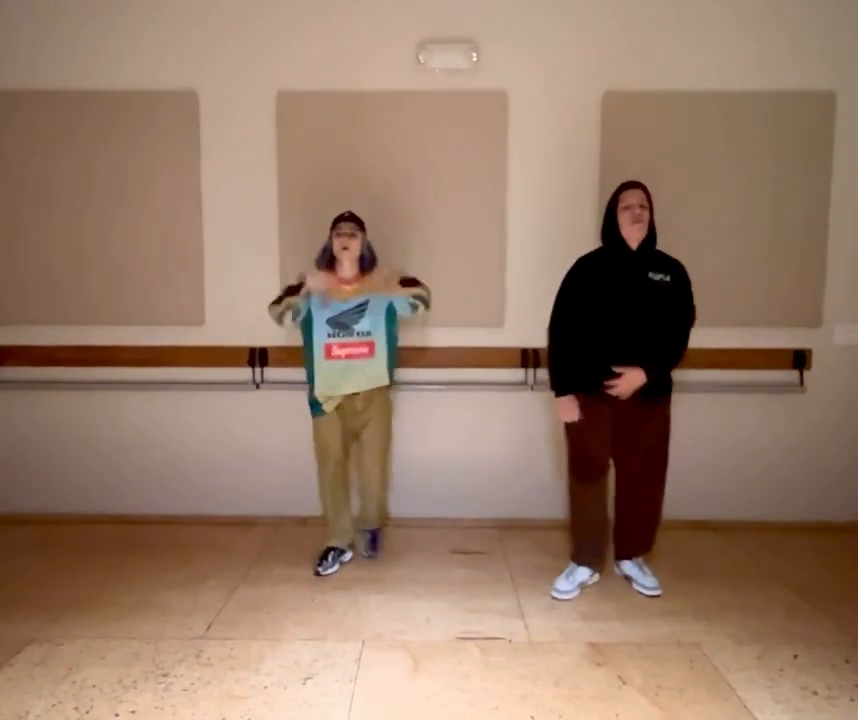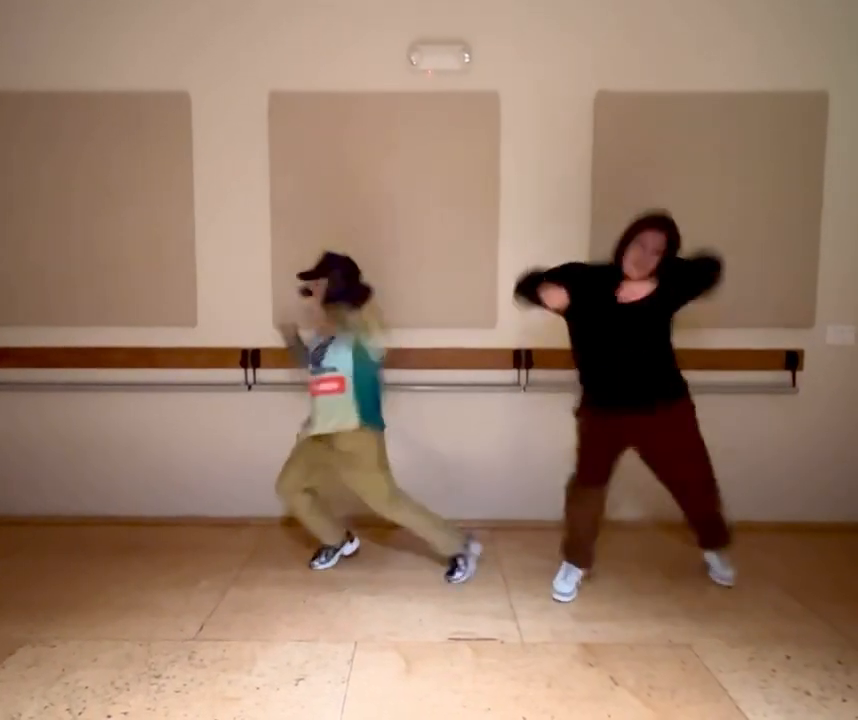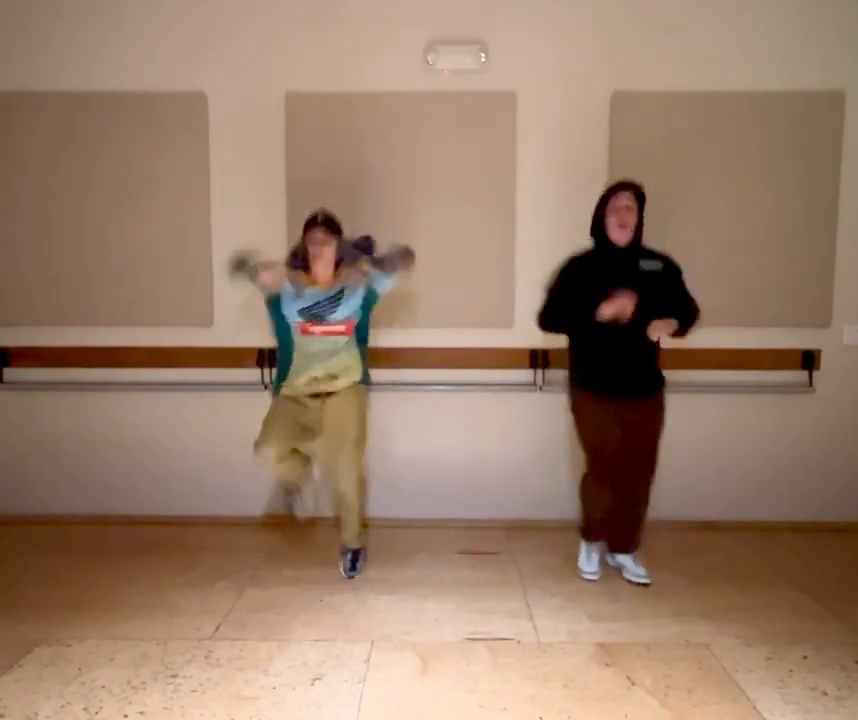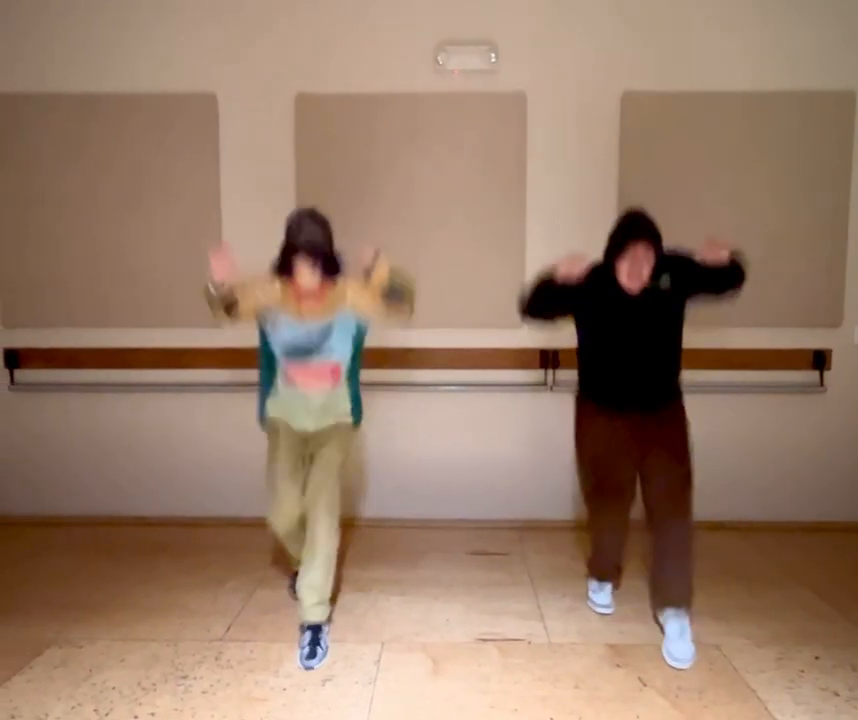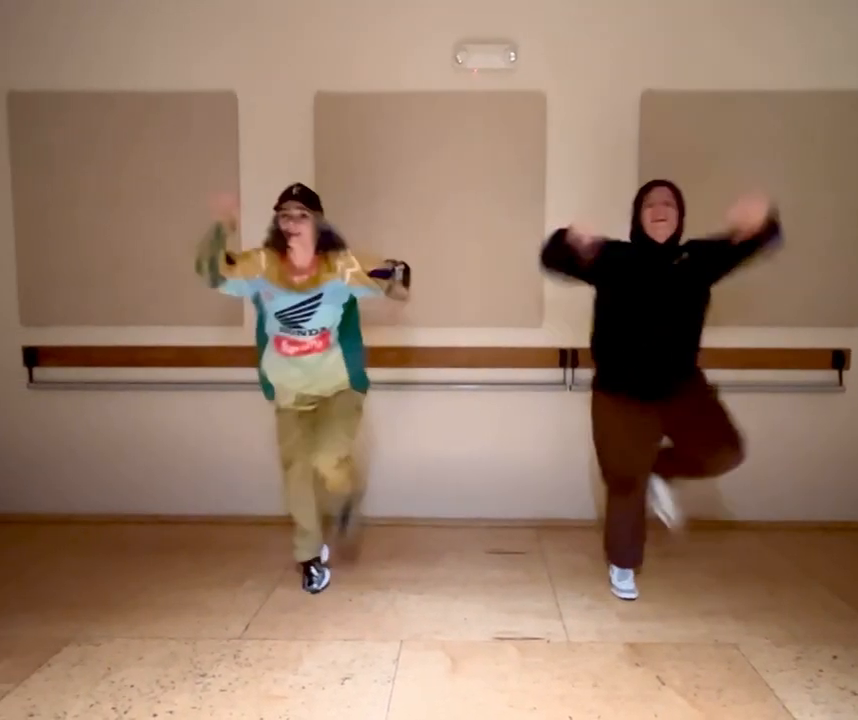
dt=1s
person 1, frame 1
left shoulder: (670, 271)
right shoulder: (589, 268)
left elbow: (679, 332)
right elbow: (561, 332)
left wrist: (647, 371)
right wrist: (562, 390)
left hip: (648, 394)
right hip: (590, 393)
left knee: (645, 478)
right knee: (588, 477)
left ankle: (631, 557)
right ankle: (584, 563)
person 1, frame 2
left shoulder: (664, 284)
right shoulder: (586, 281)
left elbow: (708, 269)
right elbow: (527, 285)
left wrist: (653, 284)
right wrist: (546, 293)
left hip: (663, 407)
right hip: (603, 408)
left knee: (694, 480)
right knee: (588, 484)
left ankle: (714, 547)
right ankle: (574, 563)
person 1, frame 3
left shoulder: (658, 265)
right shoulder: (581, 267)
left elbow: (685, 307)
right elbow: (550, 319)
left wrist: (672, 322)
right wrist: (600, 310)
left hip: (645, 390)
right hip: (594, 390)
left knee: (637, 474)
right knee: (603, 468)
left ankle: (621, 549)
right ankle: (591, 539)
person 1, frame 4
left shoulder: (675, 273)
right shoulder: (589, 287)
left elbow: (726, 282)
right elbow: (533, 309)
left wrist: (725, 261)
right wrist: (556, 278)
left hip: (662, 410)
right hip: (603, 412)
left knee: (672, 499)
right knee: (608, 499)
left ankle: (674, 610)
right ankle: (602, 579)
person 1, frame 5
left shoulder: (697, 255)
right shoulder: (613, 257)
left elbow: (764, 239)
right elbow: (552, 258)
left wrist: (758, 219)
right wrist: (570, 241)
left hip: (681, 385)
right hip: (620, 390)
left knee: (723, 450)
right knee: (625, 482)
left ankle: (661, 471)
right ankle: (622, 562)
person 2, frame 1
left shoulder: (380, 282)
right shoulder: (315, 284)
left elbow: (420, 300)
right elbow: (278, 312)
left wrist: (409, 288)
right wrist: (302, 289)
left hip: (371, 391)
right hip: (328, 393)
left knee: (373, 463)
right knee: (331, 468)
left ankle: (370, 527)
right ankle: (339, 543)
person 2, frame 2
left shoulder: (360, 321)
right shoulder: (323, 326)
left elbow: (373, 350)
right wrist: (295, 343)
left hip: (355, 431)
right hip: (319, 431)
left knee: (385, 498)
right knee: (290, 486)
left ankle: (458, 548)
right ankle: (338, 540)
person 2, frame 3
left shoulder: (360, 281)
right shoulder: (288, 281)
left elbow: (402, 259)
right elbow: (243, 266)
left wrist: (385, 263)
right wrist: (255, 271)
left hip: (343, 390)
right hip: (296, 390)
left knee: (346, 476)
right knee: (268, 448)
left ankle: (352, 543)
right ankle: (297, 470)
person 2, frame 4
left shoulder: (351, 297)
right shoulder: (270, 295)
left elbow: (403, 305)
right elbow: (230, 308)
left wrist: (384, 277)
right wrist: (219, 285)
left hip: (334, 425)
right hip: (285, 423)
left knee: (321, 510)
right knee: (282, 516)
left ankle: (314, 618)
right ankle: (304, 563)
person 2, frame 5
left shoulder: (342, 268)
right shoulder: (262, 265)
left elbow: (393, 276)
right elbow: (213, 276)
left wrist: (398, 279)
right wrist: (219, 234)
left hip: (338, 388)
right hip: (291, 395)
left knee: (326, 458)
right knee: (297, 476)
left ankle: (347, 494)
right ankle: (311, 553)
